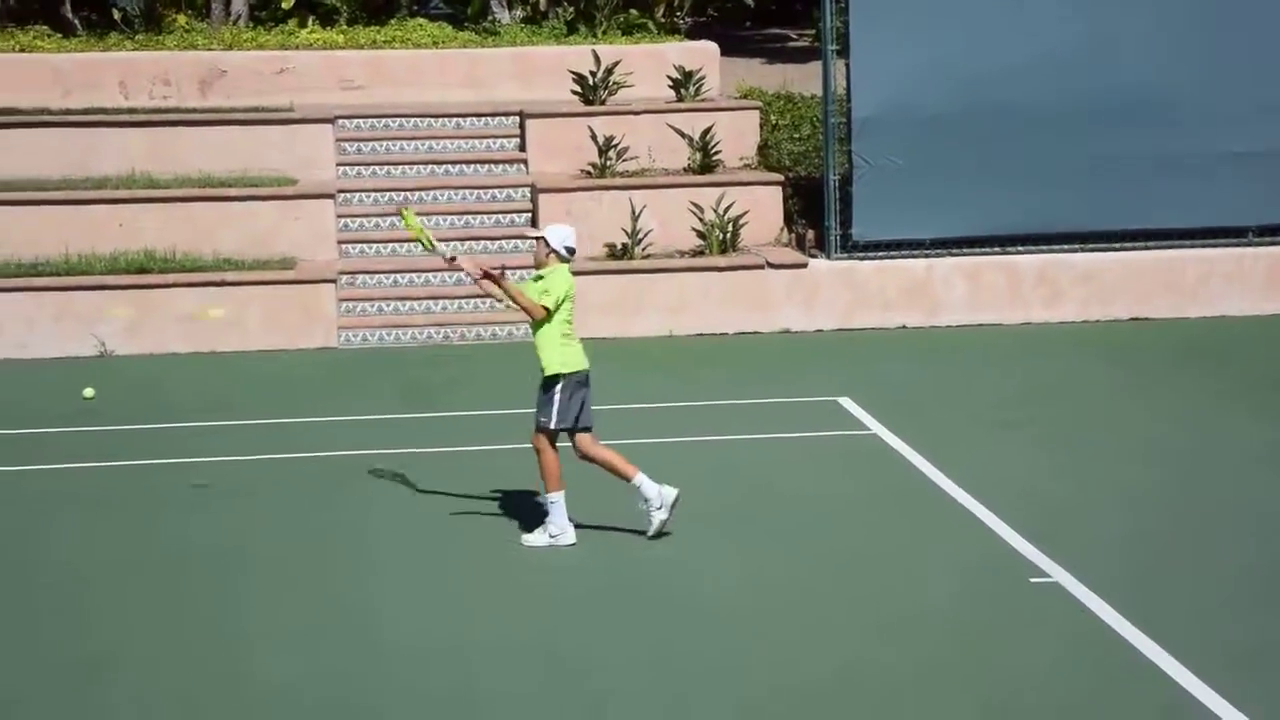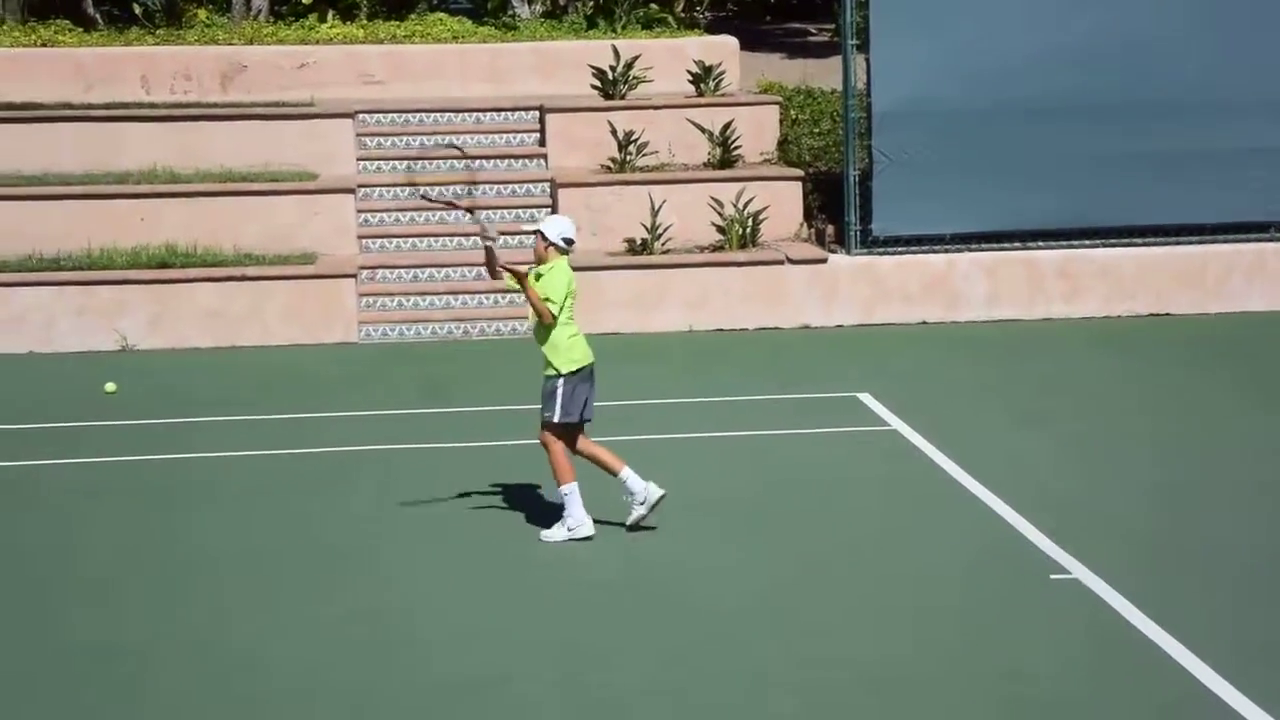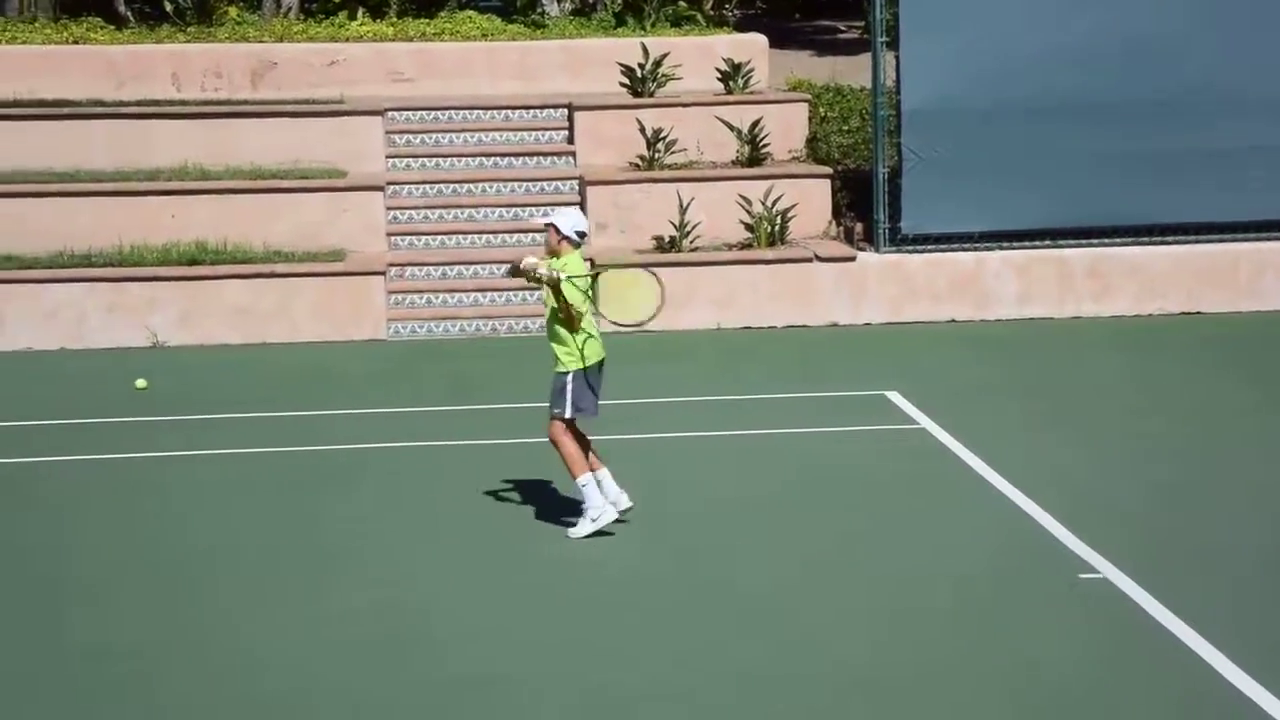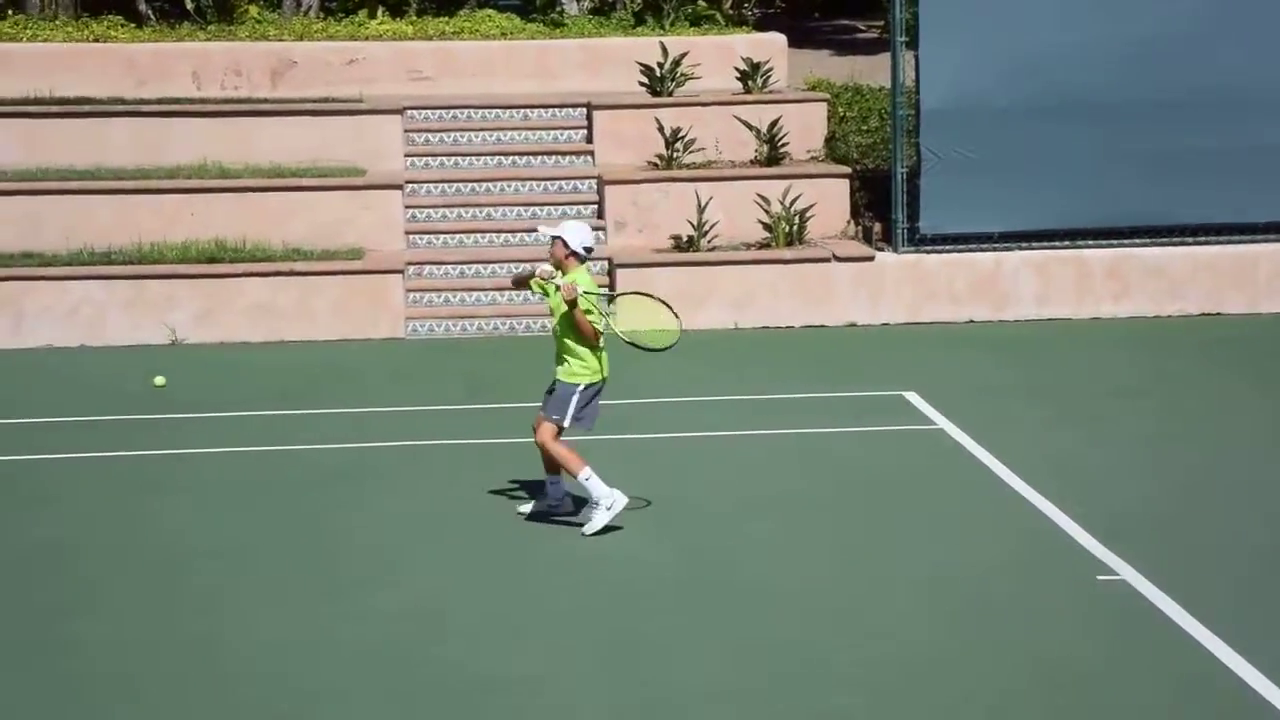
dt=0.1s
person 1, frame 1
left shoulder: (559, 277)
right shoulder: (547, 279)
left elbow: (535, 311)
right elbow: (509, 298)
left wrist: (503, 283)
right wrist: (479, 275)
left hip: (563, 371)
right hip: (565, 370)
left knee: (543, 441)
right knee: (585, 445)
left ankle: (558, 526)
right ankle: (654, 495)
person 1, frame 2
left shoulder: (558, 274)
right shoulder: (544, 271)
left elbow: (545, 316)
right elbow: (497, 275)
left wrist: (524, 283)
right wrist: (491, 254)
left hip: (567, 365)
right hip: (569, 365)
left knee: (550, 437)
right knee: (574, 440)
left ankle: (576, 520)
right ankle: (640, 489)
person 1, frame 3
left shoulder: (573, 268)
right shoulder: (555, 264)
left elbow: (574, 321)
right elbow: (512, 273)
left wrist: (556, 288)
right wrist: (526, 265)
left hip: (578, 359)
right hip: (575, 360)
left knee: (559, 430)
right knee: (567, 429)
left ankle: (596, 507)
right ankle: (610, 494)
person 1, frame 4
left shoulder: (583, 287)
right shoulder: (559, 279)
left elbow: (594, 338)
right elbow: (516, 282)
left wrist: (573, 304)
right wrist: (534, 274)
left hip: (585, 373)
right hip: (568, 371)
left knee: (546, 437)
right knee: (544, 434)
left ankle: (605, 498)
right ankle: (553, 496)
